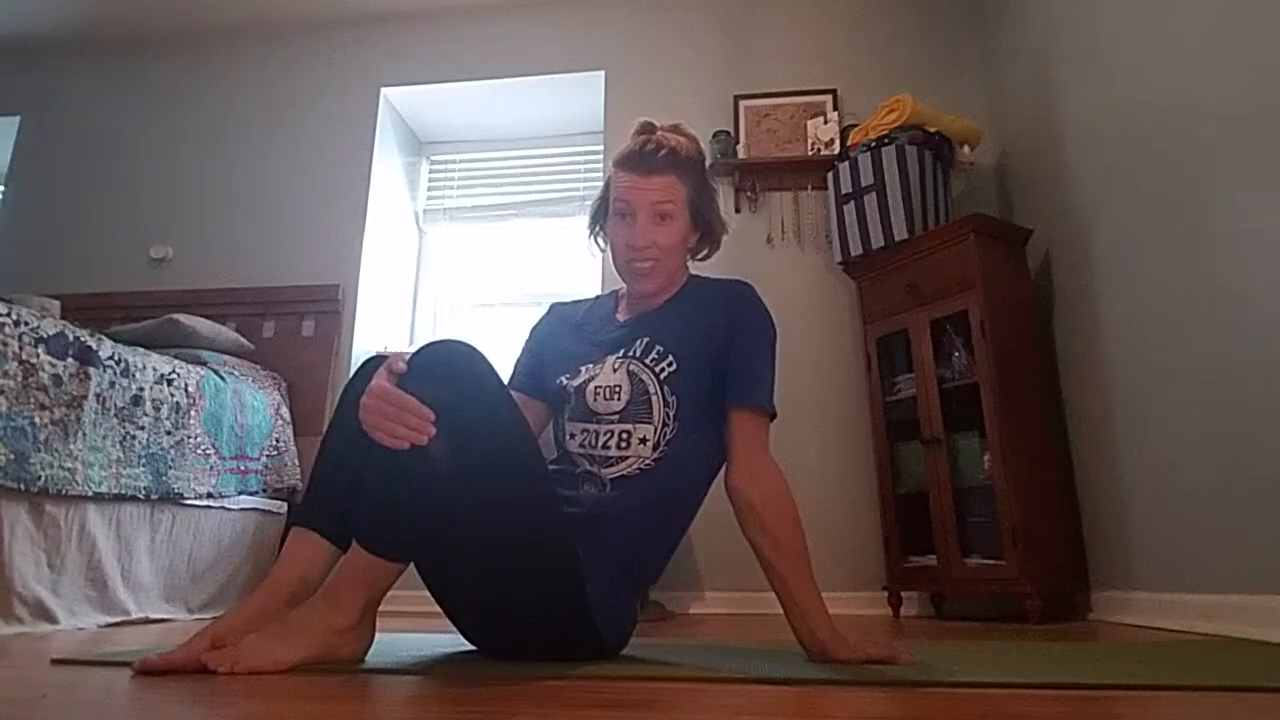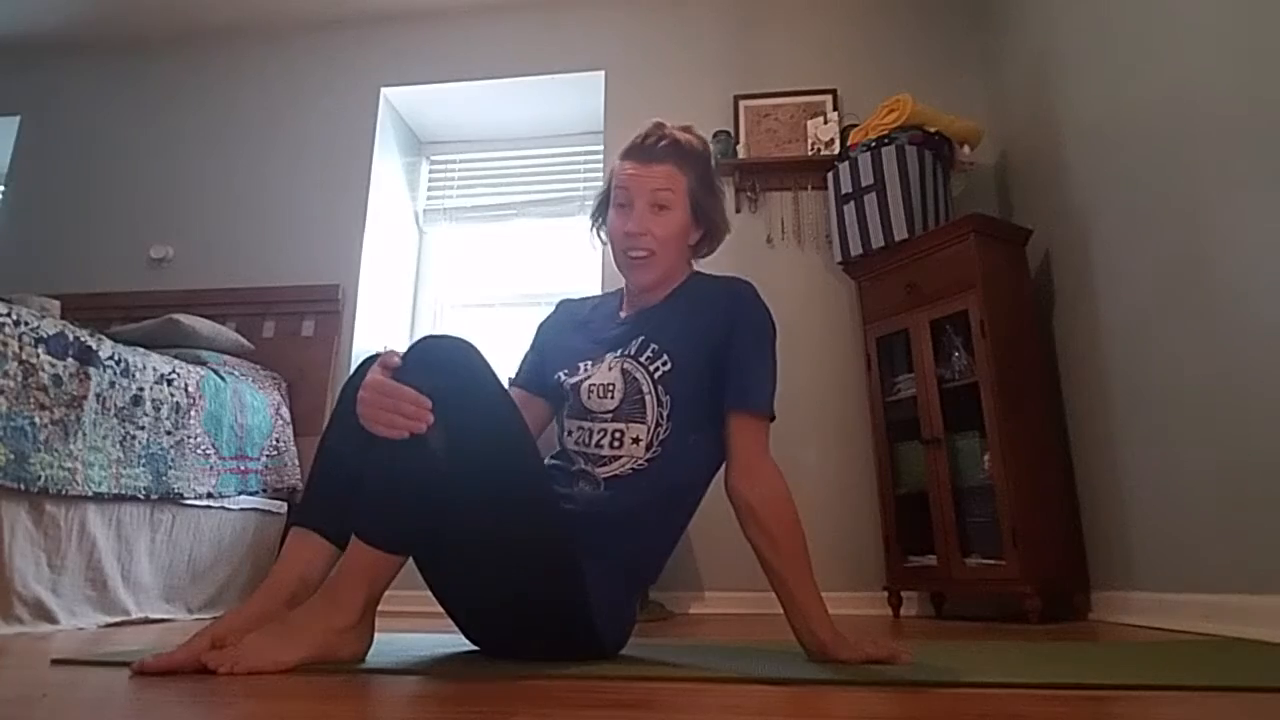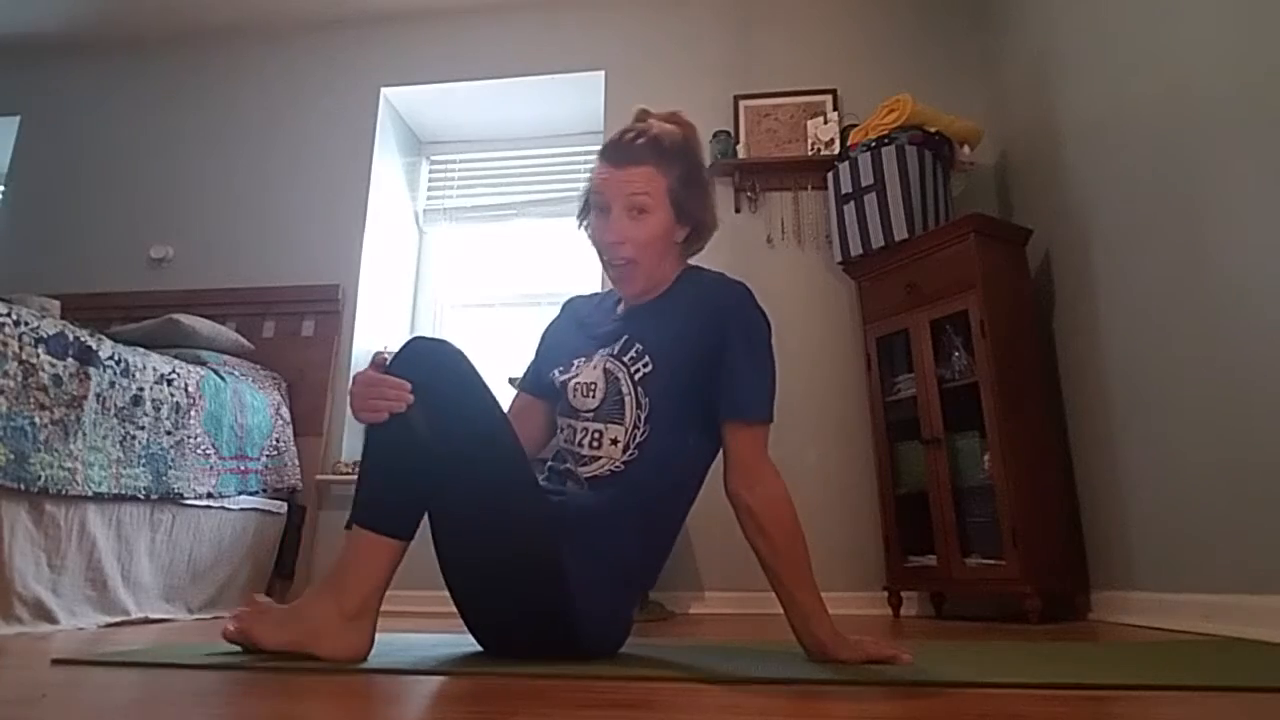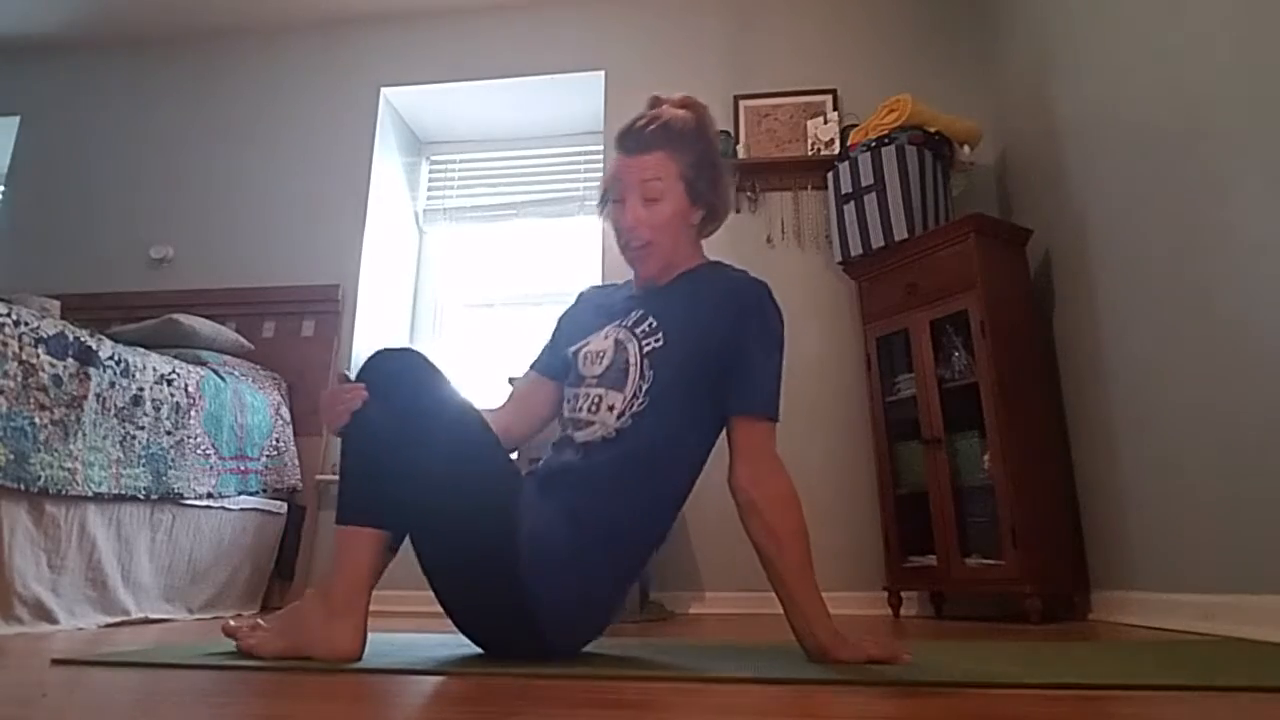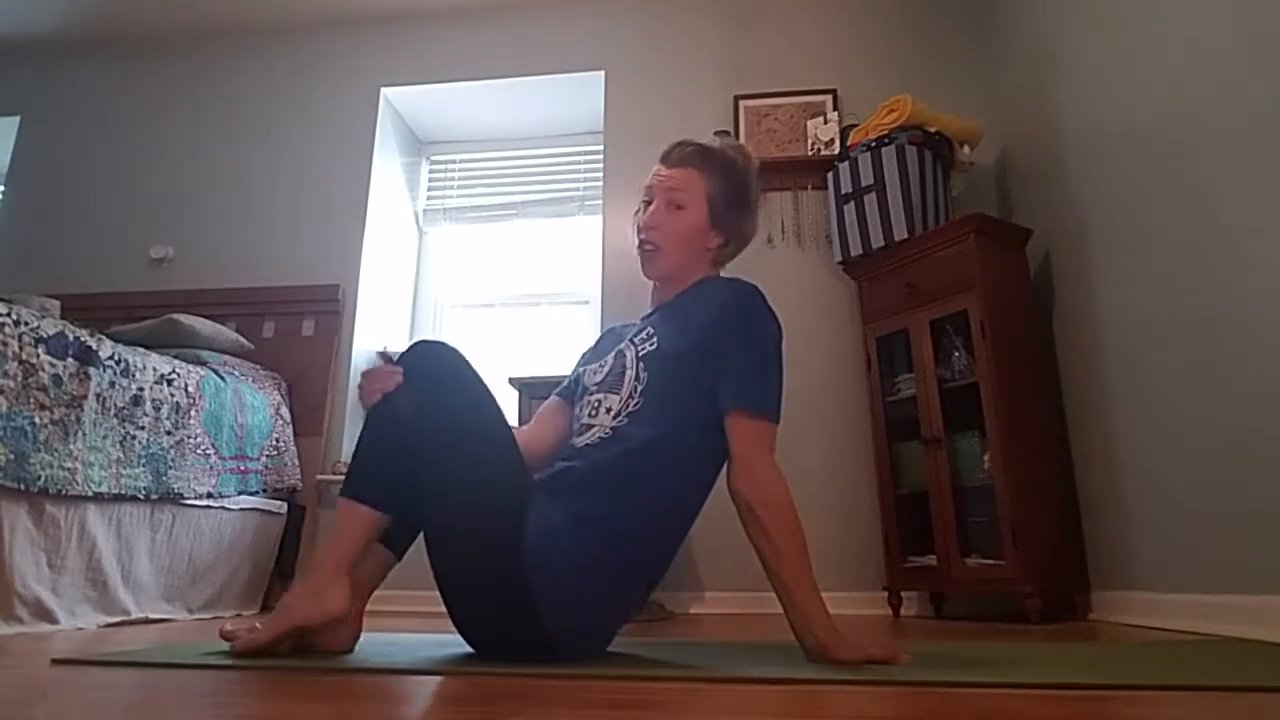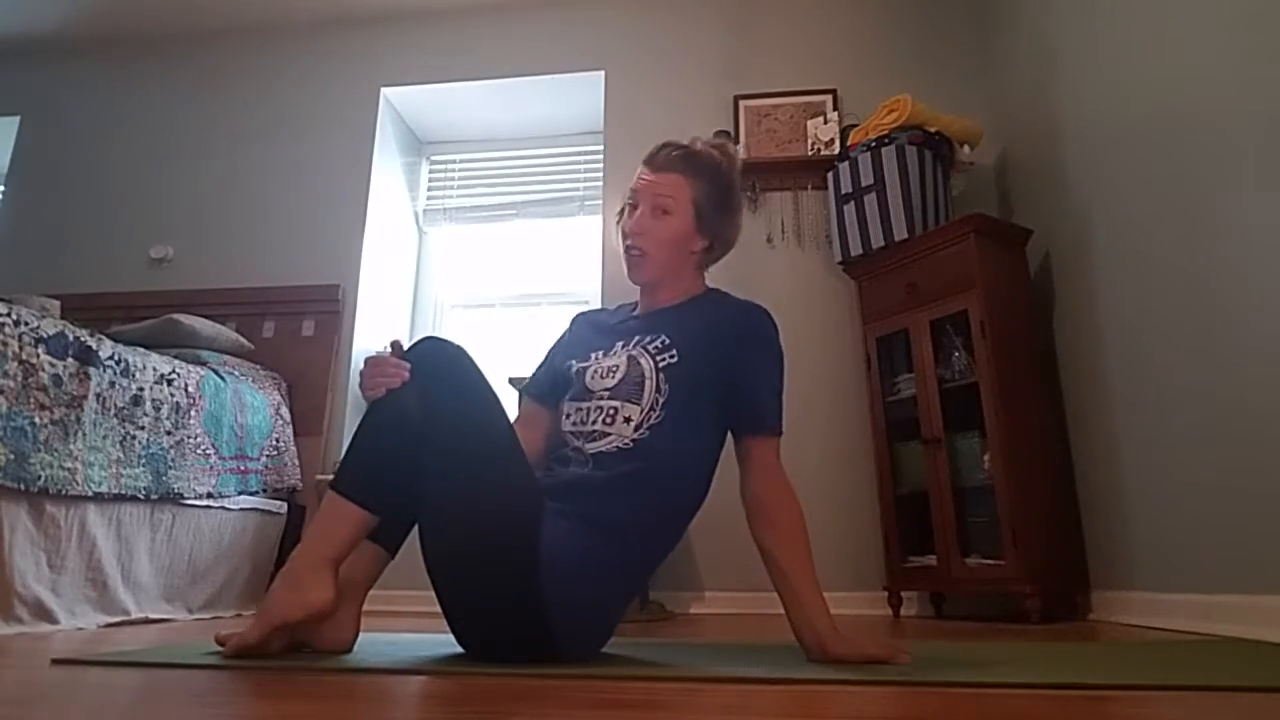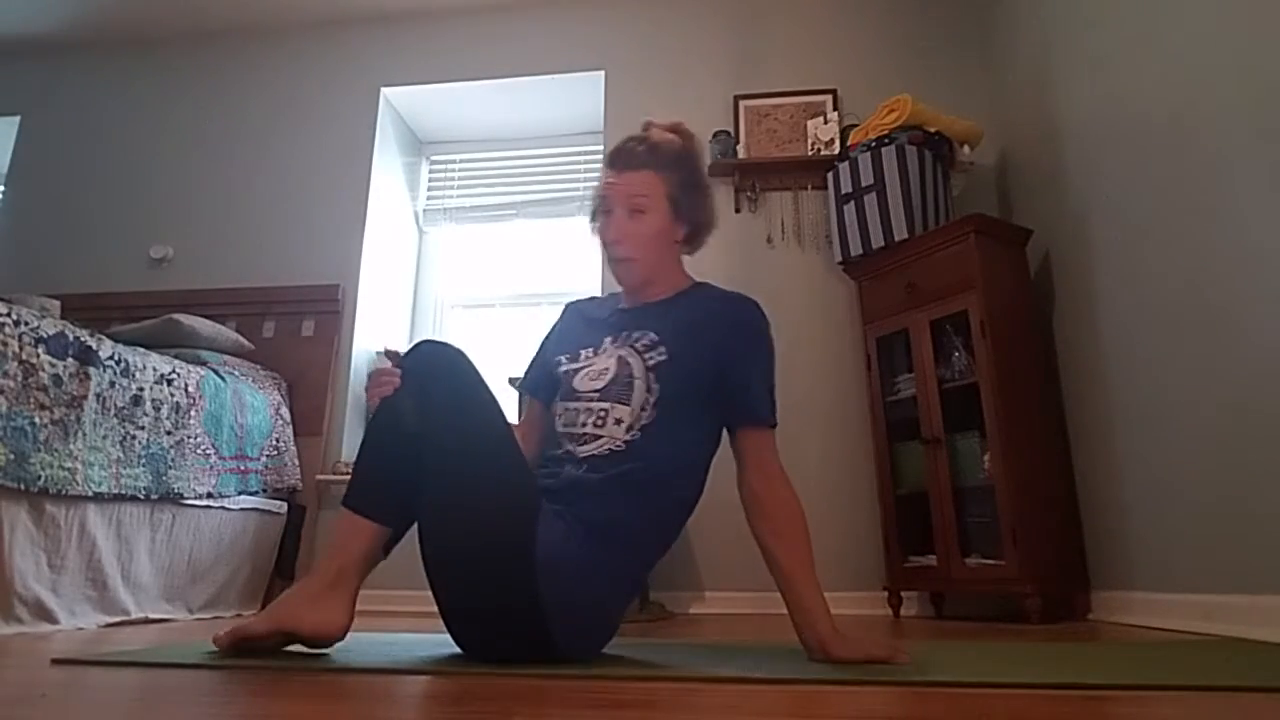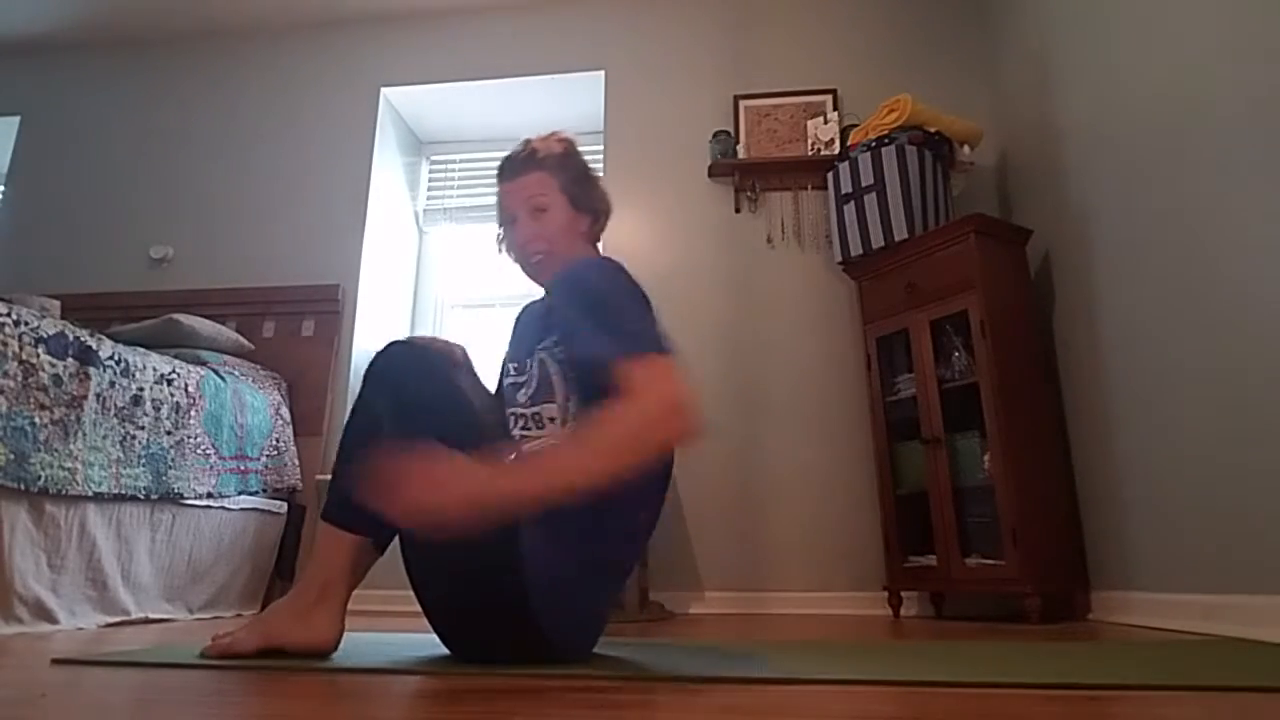
dt=0.4s
person 1, frame 1
left shoulder: (729, 313)
right shoulder: (563, 324)
left elbow: (751, 477)
right elbow: (498, 446)
left wrist: (819, 634)
right wrist: (393, 401)
left hip: (582, 603)
right hip: (511, 583)
left knee: (450, 370)
right knee: (382, 378)
left ankle: (339, 613)
right ankle: (266, 609)
person 1, frame 2
left shoulder: (729, 310)
right shoulder: (570, 320)
left elbow: (751, 476)
right elbow: (500, 439)
left wrist: (820, 634)
right wrist: (389, 405)
left hip: (580, 602)
right hip: (514, 579)
left knee: (445, 363)
right knee: (382, 378)
left ankle: (340, 614)
right ankle: (266, 608)
person 1, frame 3
left shoulder: (722, 310)
right shoulder: (576, 318)
left elbow: (751, 479)
right elbow: (512, 442)
left wrist: (822, 635)
right wrist: (391, 404)
left hip: (576, 602)
right hip: (523, 588)
left knee: (434, 368)
right knee: (416, 371)
left ankle: (348, 606)
right ankle: (342, 598)
person 1, frame 4
left shoulder: (736, 303)
right shoulder: (590, 307)
left elbow: (754, 474)
right elbow: (507, 426)
left wrist: (819, 634)
right wrist: (375, 413)
left hip: (550, 586)
right hip: (518, 572)
left knee: (399, 376)
right knee: (392, 380)
left ankle: (337, 610)
right ankle: (339, 603)
person 1, frame 5
left shoulder: (735, 310)
right shoulder: (616, 340)
left elbow: (752, 475)
right elbow: (534, 446)
left wrist: (819, 634)
right wrist: (405, 414)
left hip: (557, 593)
right hip: (528, 588)
left knee: (431, 364)
right knee: (419, 400)
left ankle: (326, 580)
right ankle: (343, 596)
person 1, frame 6
left shoulder: (737, 329)
right shoulder: (588, 329)
left elbow: (764, 485)
right elbow: (518, 450)
left wrist: (820, 634)
right wrist: (404, 403)
left hip: (558, 596)
right hip: (511, 594)
left knee: (439, 363)
right knee: (417, 384)
left ankle: (309, 574)
right ankle: (333, 602)
person 1, frame 7
left shoulder: (727, 322)
right shoulder: (577, 320)
left elbow: (762, 480)
left wrist: (820, 632)
right wrist: (412, 410)
left hip: (558, 597)
right hip: (510, 592)
left knee: (436, 367)
left ankle: (327, 590)
right ankle: (332, 591)
person 1, frame 8
left shoulder: (592, 286)
right shoulder: (537, 318)
left elbow: (665, 414)
left wrist: (486, 483)
left hip: (538, 597)
right hip: (521, 592)
left knee: (404, 369)
left ankle: (314, 606)
right ankle: (319, 601)
